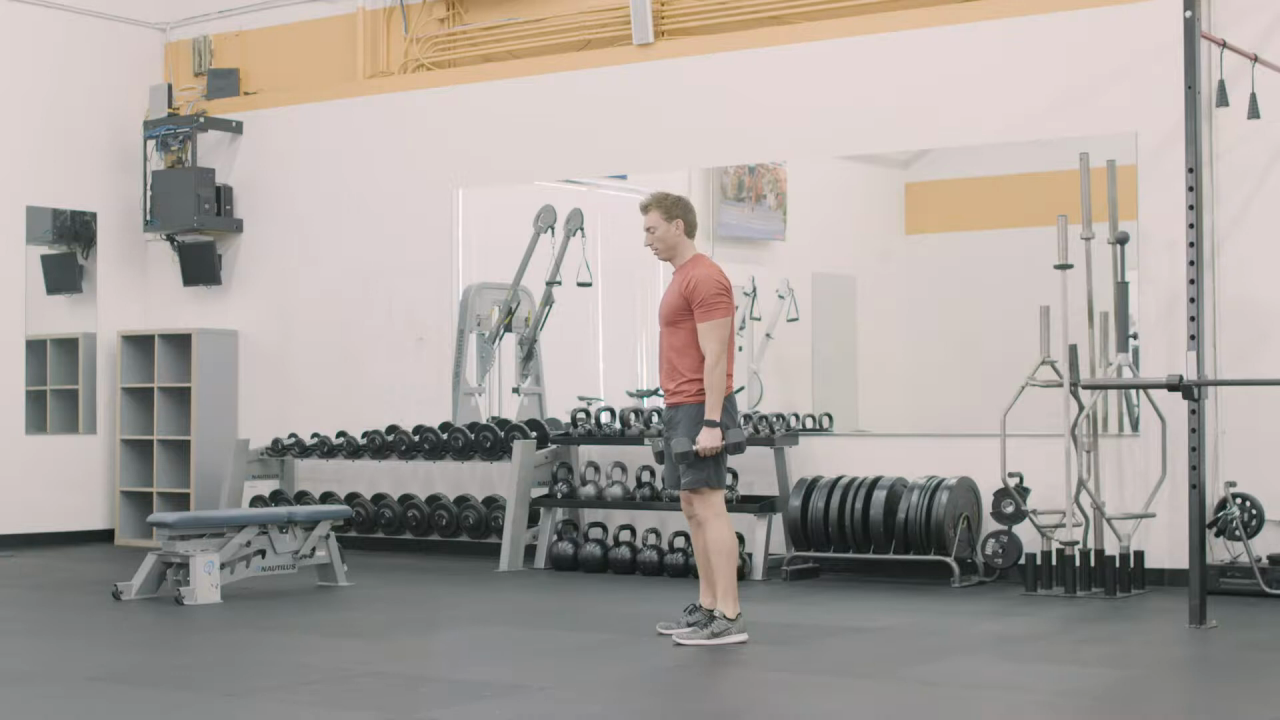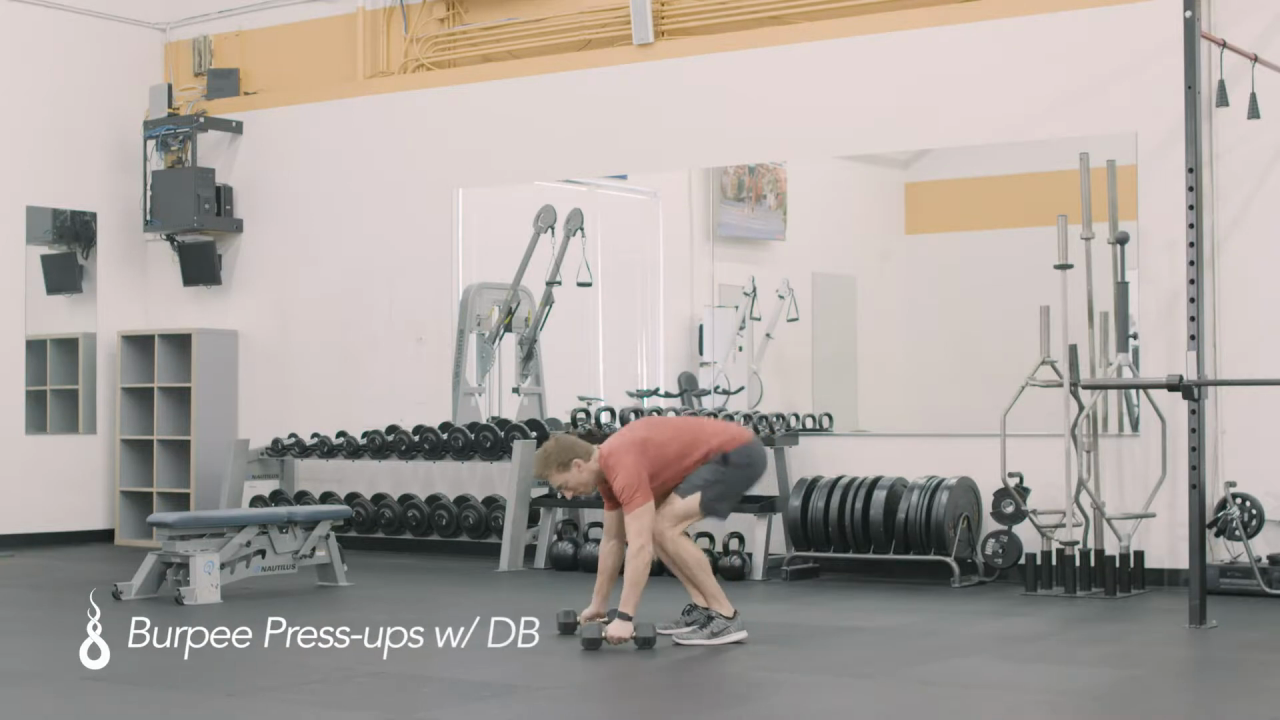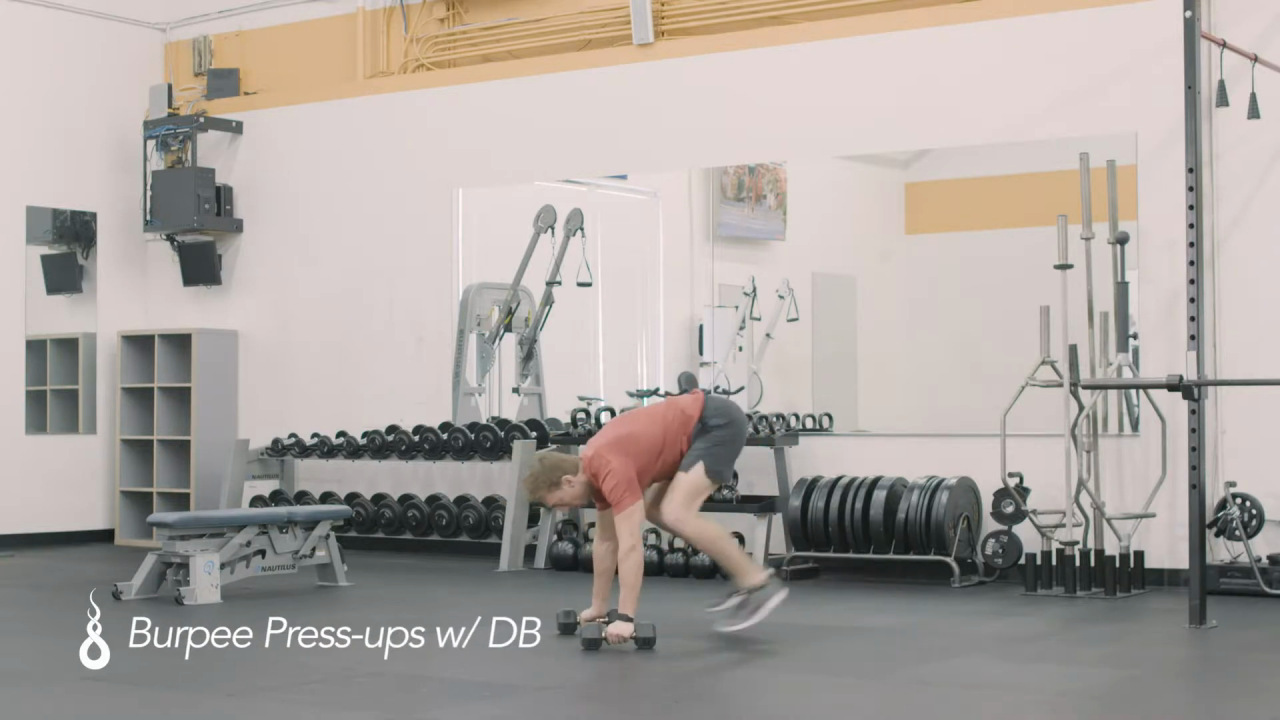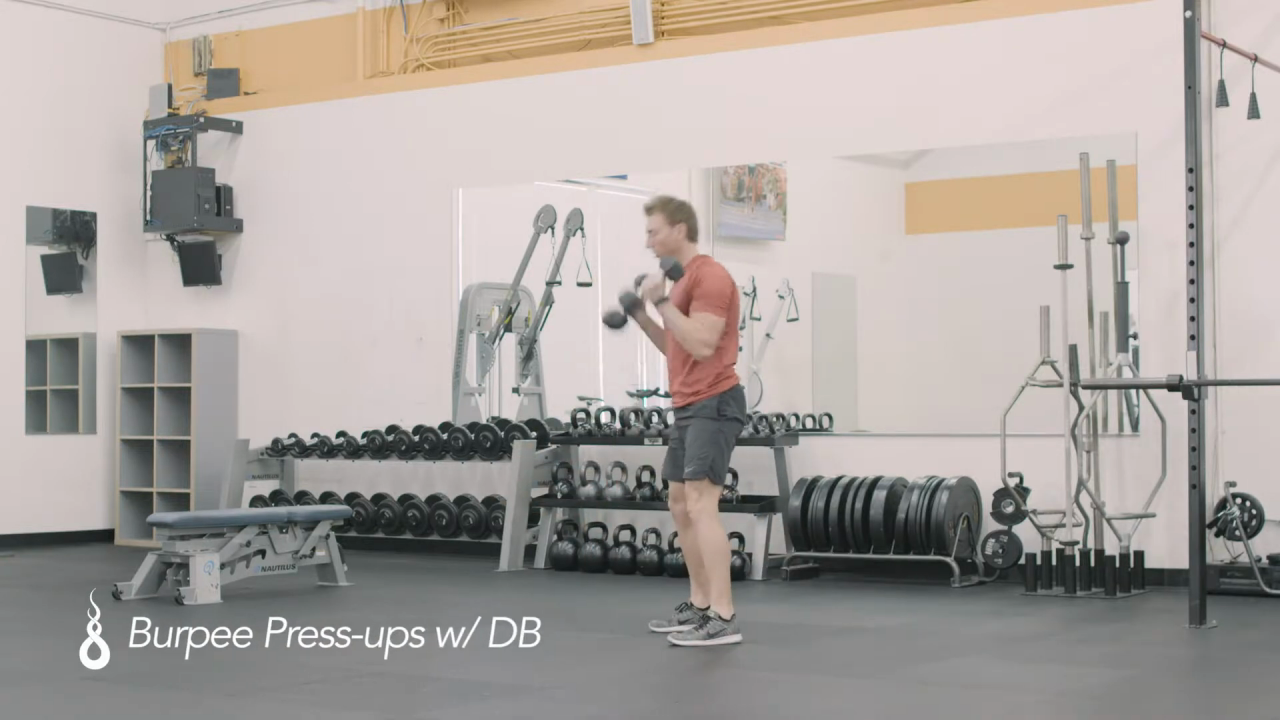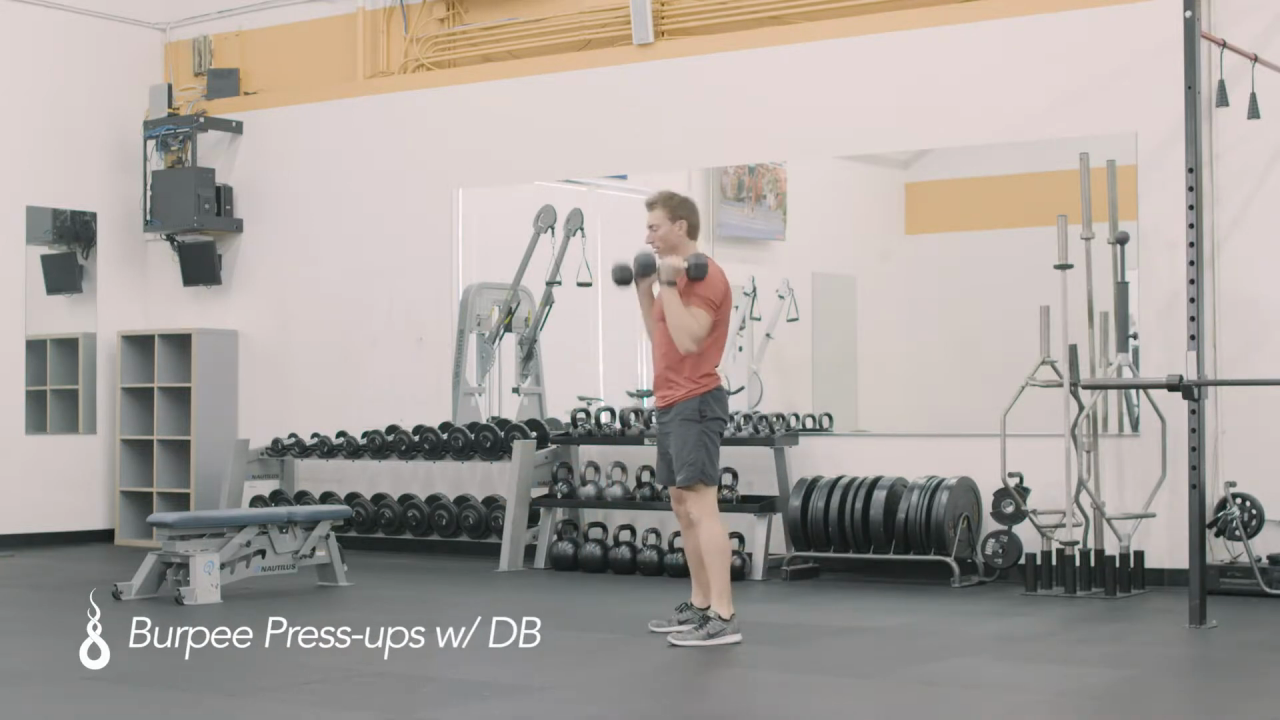
dt=1s
person 1, frame 1
left shoulder: (704, 278)
right shoulder: (682, 278)
left elbow: (715, 358)
left wrist: (711, 423)
left hip: (701, 410)
right hip: (681, 410)
left knee: (707, 508)
right knee: (693, 509)
left ankle: (728, 617)
right ankle: (708, 608)
person 1, frame 2
left shoulder: (624, 467)
right shoulder: (607, 466)
left elbow: (639, 548)
right elbow: (612, 541)
left wrist: (624, 618)
right wrist: (597, 604)
left hip: (739, 454)
right hip: (728, 454)
left knee: (663, 526)
right knee: (650, 527)
left ankle: (724, 617)
right ankle: (703, 608)
person 1, frame 3
left shoulder: (612, 469)
right shoulder: (590, 470)
left elbow: (631, 544)
right elbow: (605, 539)
left wrist: (625, 617)
right wrist: (597, 605)
left hip: (718, 420)
right hip: (696, 425)
left knee: (675, 513)
right knee: (655, 511)
left ankle: (756, 583)
right ankle: (746, 579)
person 1, frame 4
left shoulder: (710, 276)
right shoulder: (684, 280)
left elbow: (702, 346)
left wrist: (663, 301)
right wrist: (641, 312)
left hip: (715, 406)
right hip: (689, 409)
left knee: (700, 508)
right knee: (680, 508)
left ankle: (723, 617)
right ankle: (699, 605)
person 1, frame 5
left shoulder: (706, 277)
right shoulder: (679, 284)
left elbow: (687, 342)
right elbow: (659, 337)
left wrist: (669, 286)
right wrist: (644, 286)
left hip: (696, 405)
right hip: (672, 407)
left knee: (700, 509)
right knee: (684, 509)
left ankle: (723, 618)
right ankle: (700, 606)
